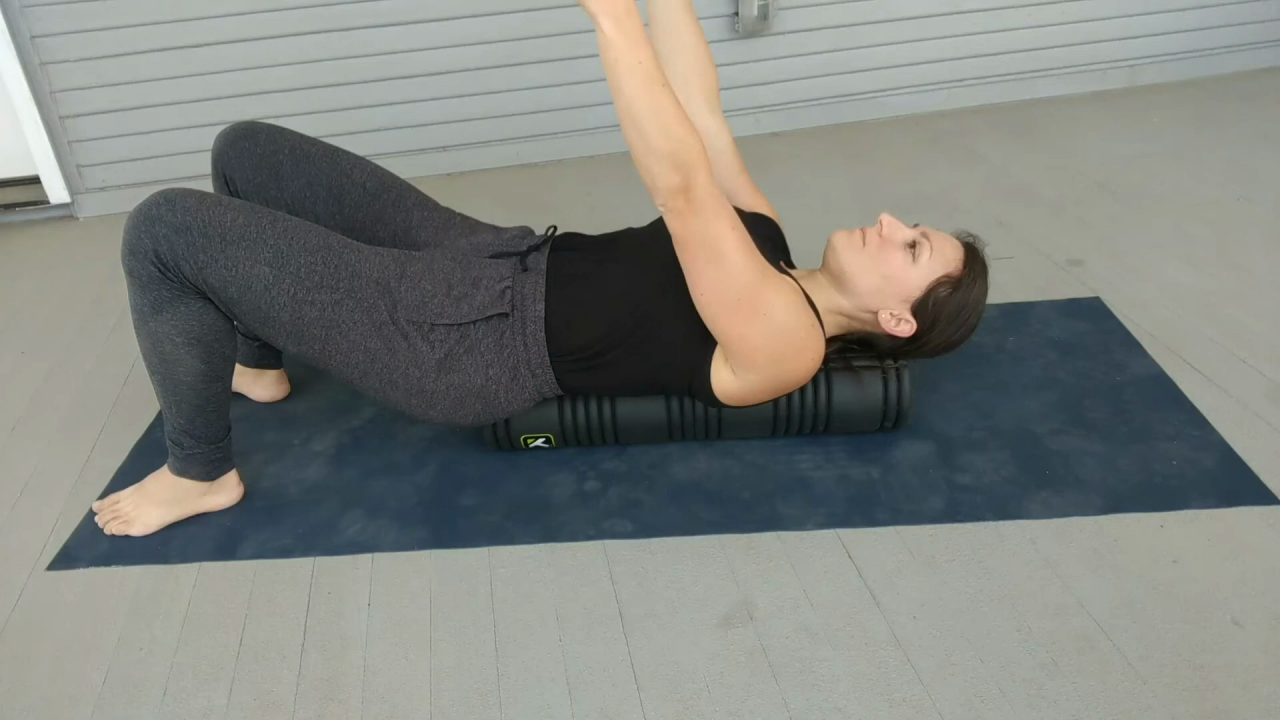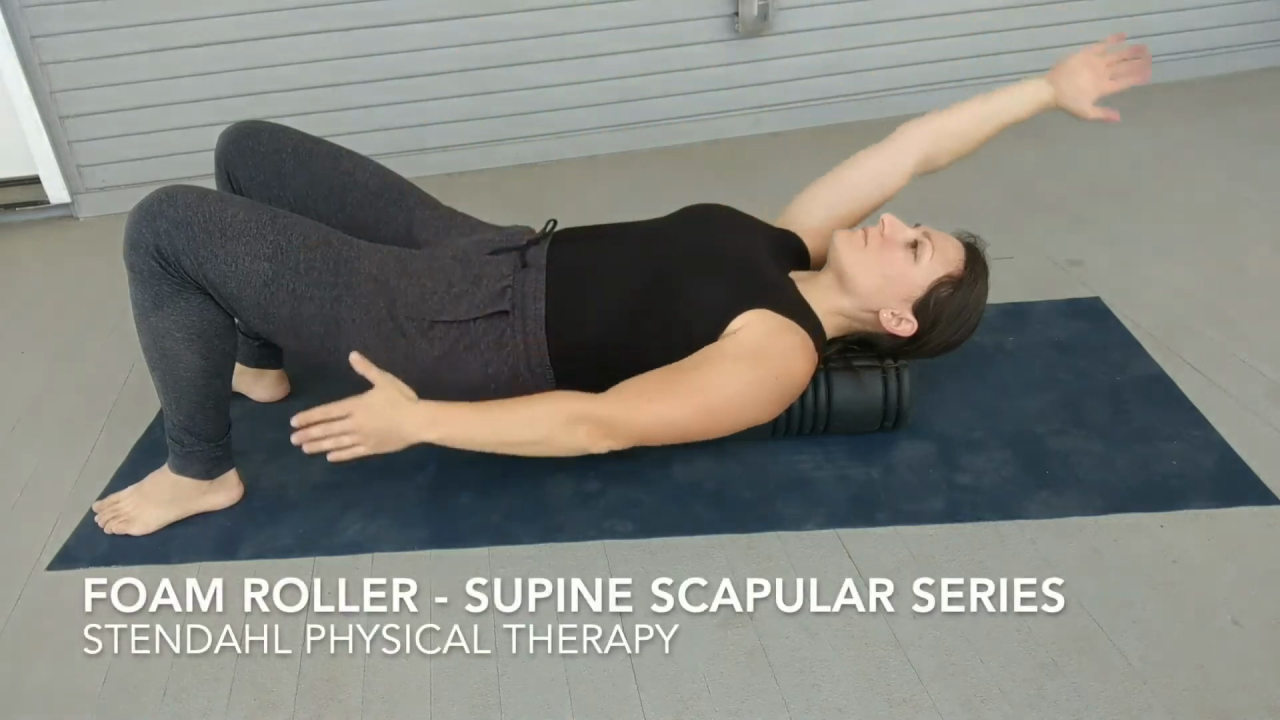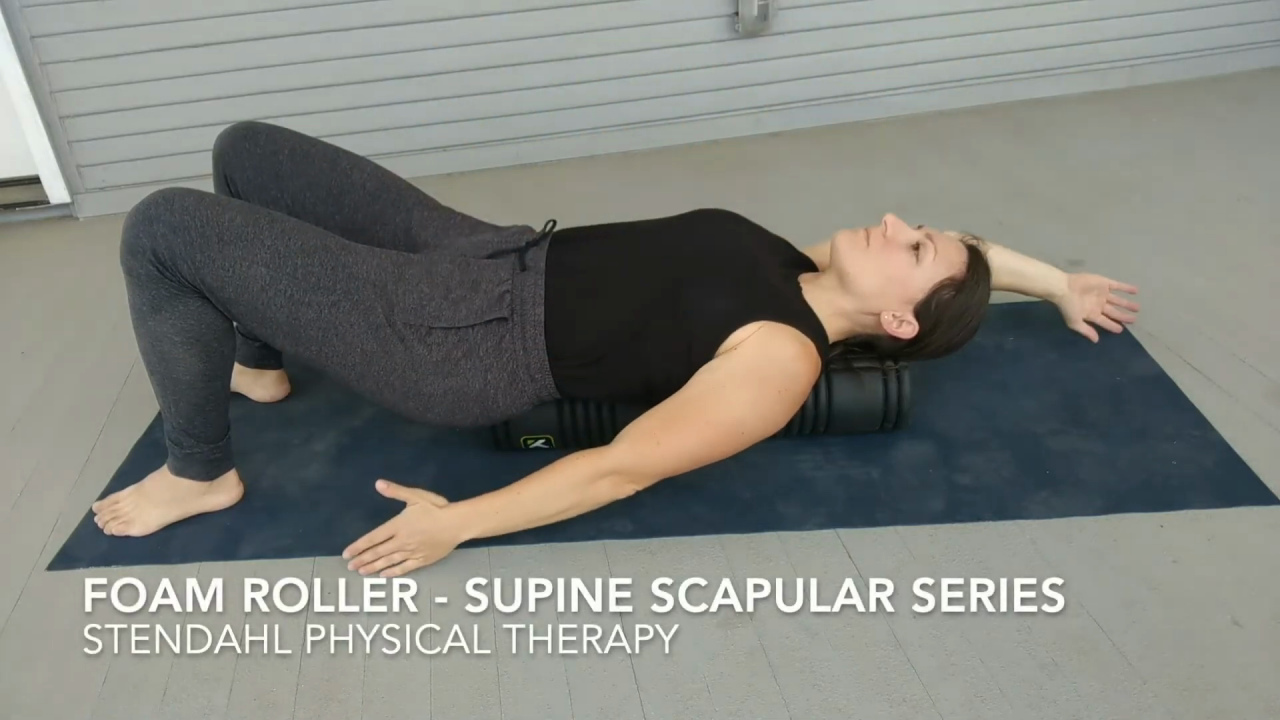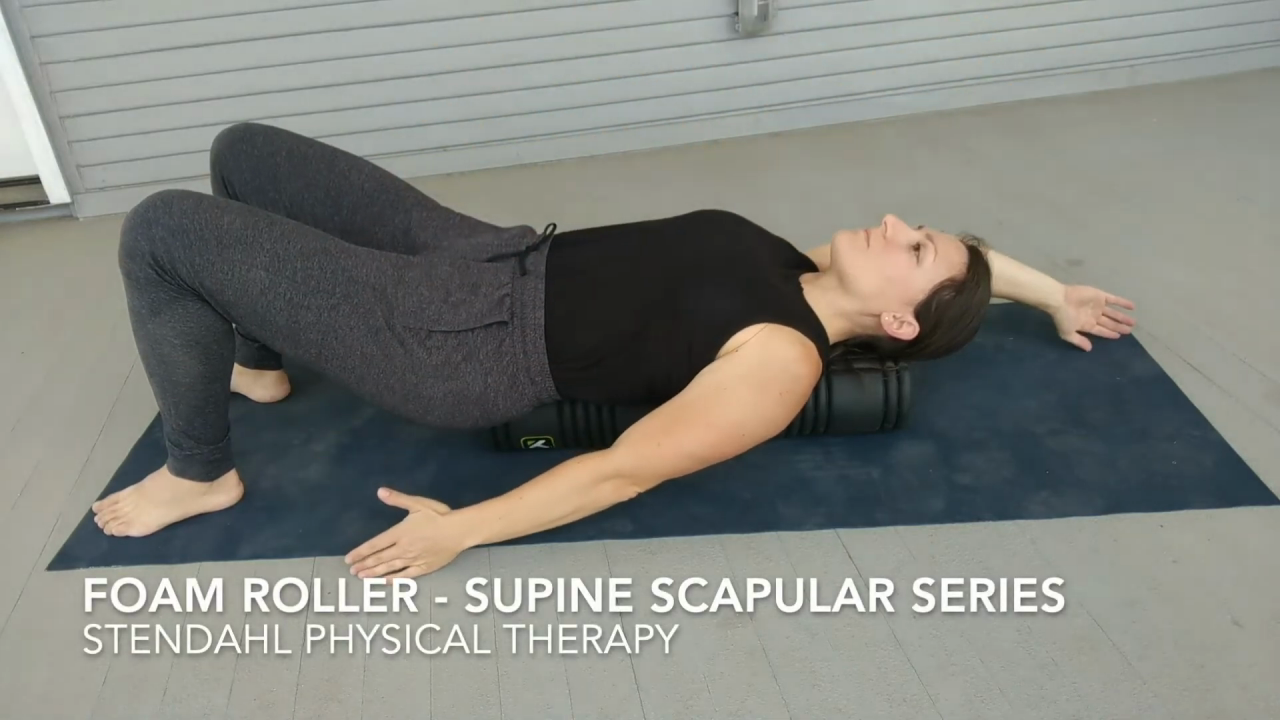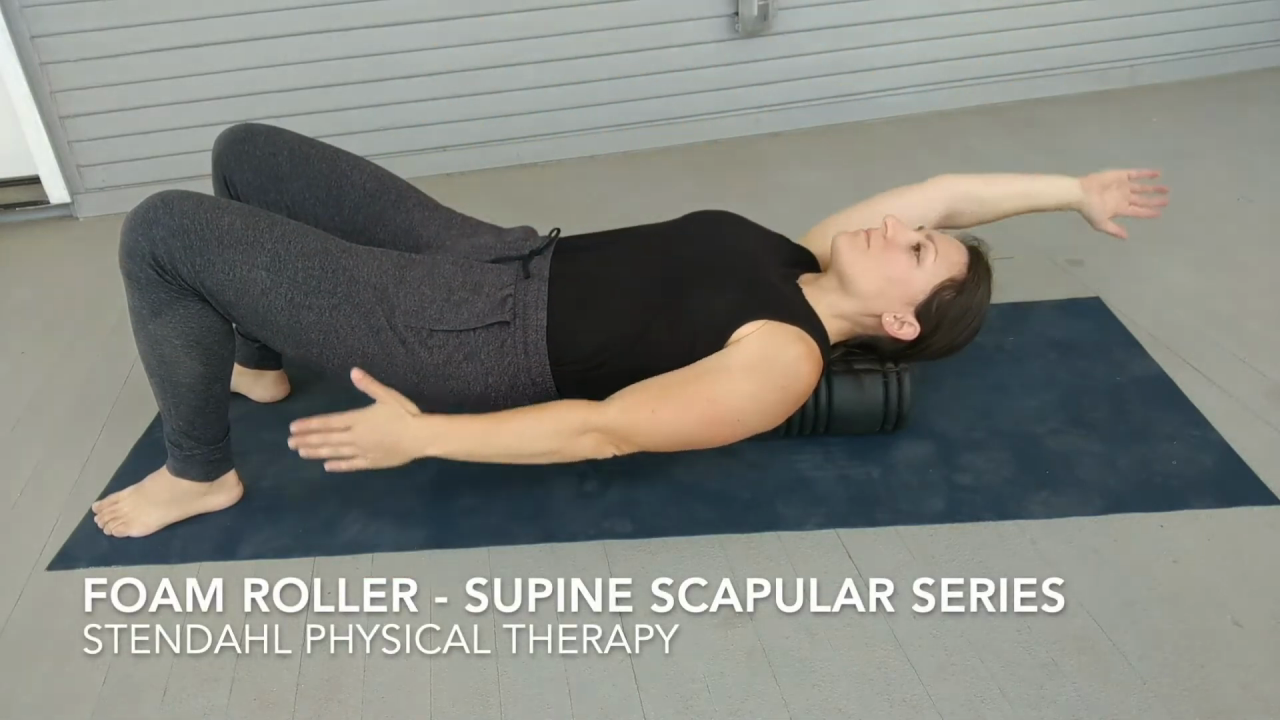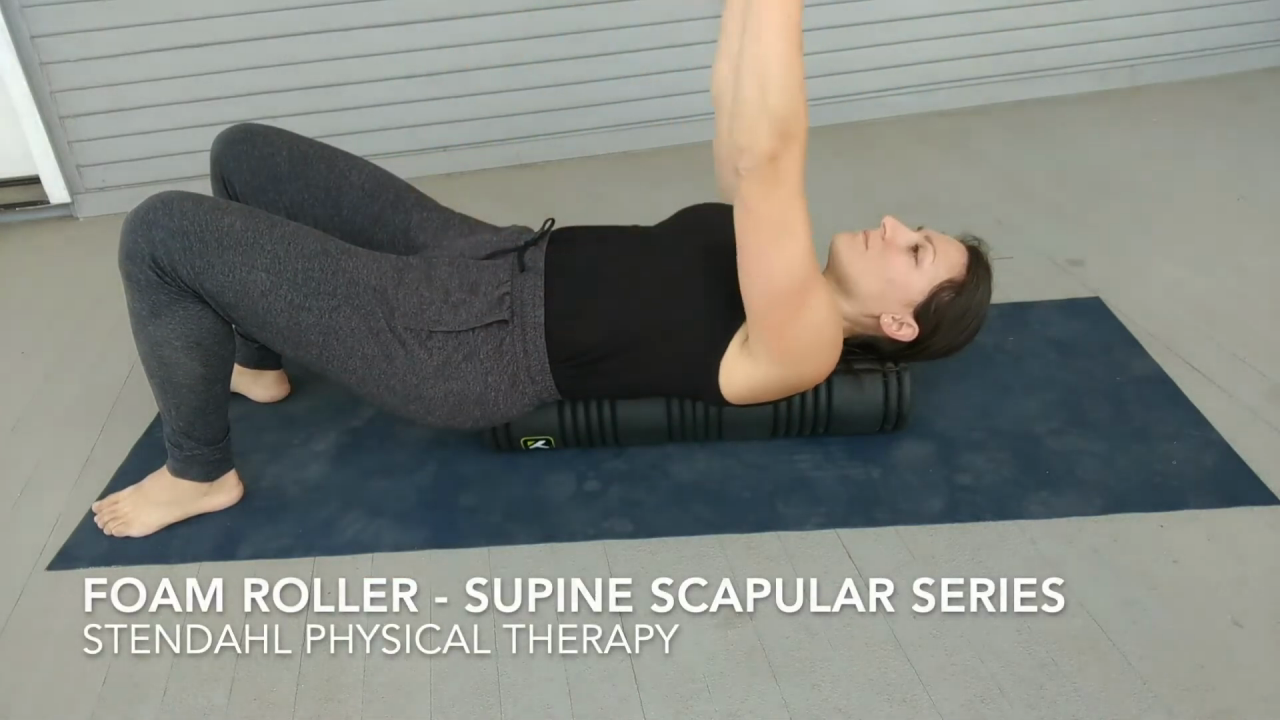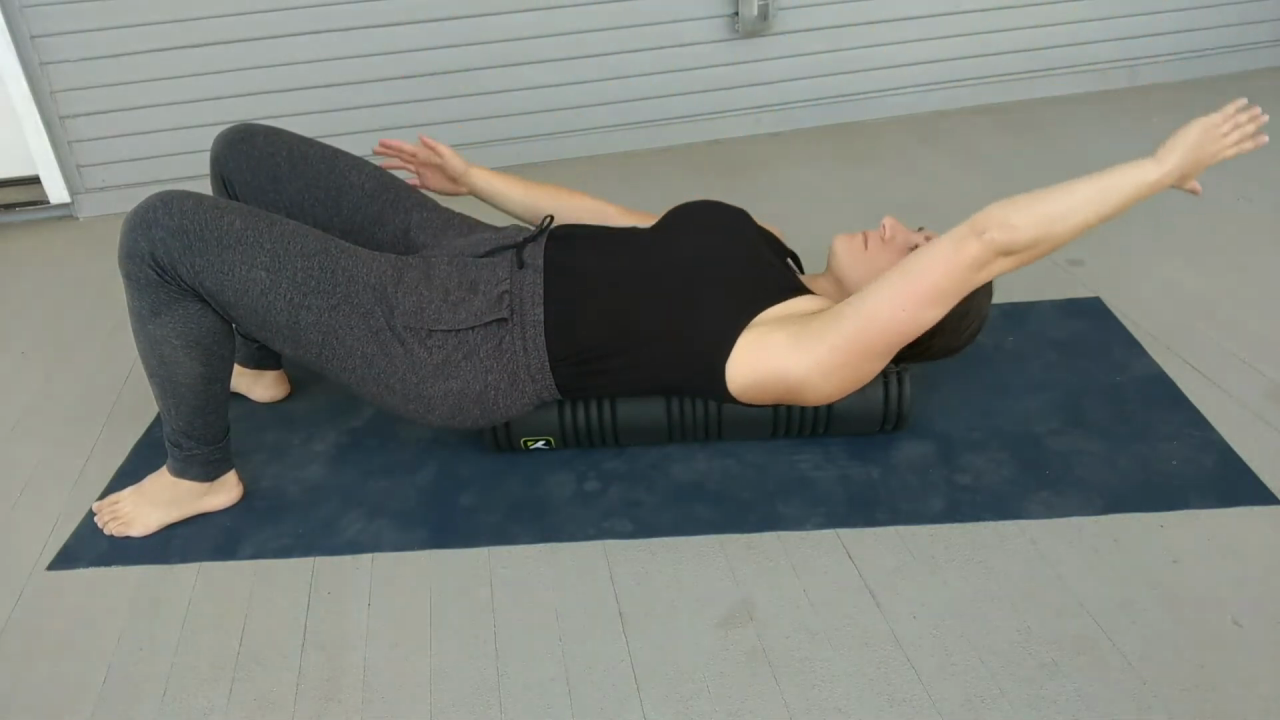
dt=0.7s
person 1, frame 1
left shoulder: (785, 339)
right shoulder: (762, 235)
left elbow: (680, 186)
right elbow: (700, 119)
left hip: (468, 343)
right hip: (493, 263)
left knee: (162, 229)
right knee: (243, 149)
left ankle: (199, 475)
right ankle: (254, 361)
person 1, frame 2
left shoulder: (778, 355)
right shoulder: (805, 256)
left elbow: (603, 423)
right elbow: (908, 153)
left wrist: (420, 419)
right wrist: (1049, 90)
left hip: (474, 336)
right hip: (498, 257)
left knee: (166, 225)
right knee: (248, 150)
left ankle: (200, 473)
right ankle: (258, 361)
person 1, frame 3
left shoulder: (780, 361)
right shoulder: (808, 272)
left elbow: (622, 469)
right elbow: (955, 240)
left wrist: (455, 523)
left hip: (468, 346)
right hip: (497, 258)
left knee: (161, 227)
right knee: (246, 151)
left ankle: (198, 473)
right ankle: (254, 360)
person 1, frame 4
left shoulder: (781, 363)
right shoulder: (812, 273)
left elbow: (622, 471)
right elbow: (961, 245)
left wrist: (457, 530)
left hip: (469, 350)
right hip: (498, 259)
left knee: (161, 230)
right knee: (244, 152)
left ankle: (199, 476)
right ankle: (255, 360)
person 1, frame 5
left shoulder: (784, 364)
right shoulder: (812, 268)
left elbow: (610, 428)
right elbow: (930, 194)
left wrist: (425, 434)
right wrist: (1073, 190)
left hip: (482, 338)
right hip: (502, 264)
left knee: (162, 230)
right knee: (245, 152)
left ankle: (197, 476)
right ankle: (258, 360)
person 1, frame 6
left shoulder: (803, 342)
right shoulder: (780, 262)
left elbow: (762, 154)
right elbow: (755, 111)
left hip: (468, 348)
right hip: (492, 260)
left knee: (159, 231)
right knee: (243, 153)
left ankle: (198, 474)
right ankle: (253, 359)
person 1, frame 7
left shoulder: (813, 358)
right shoulder: (767, 260)
left elbow: (988, 239)
right elbow: (612, 224)
left wrist: (1160, 162)
right wrist: (475, 178)
left hip: (470, 345)
right hip: (495, 260)
left knee: (160, 231)
right knee: (243, 153)
left ankle: (200, 473)
right ankle: (253, 358)
